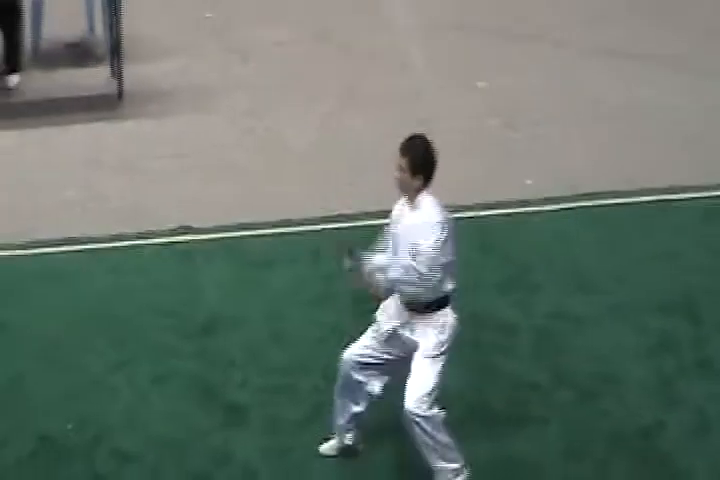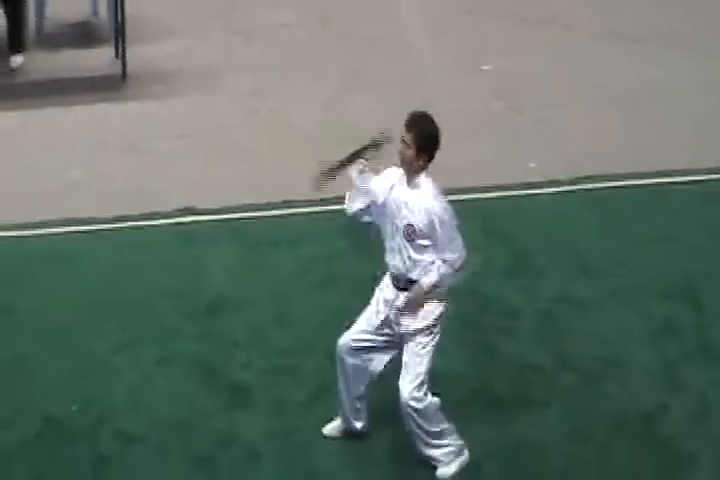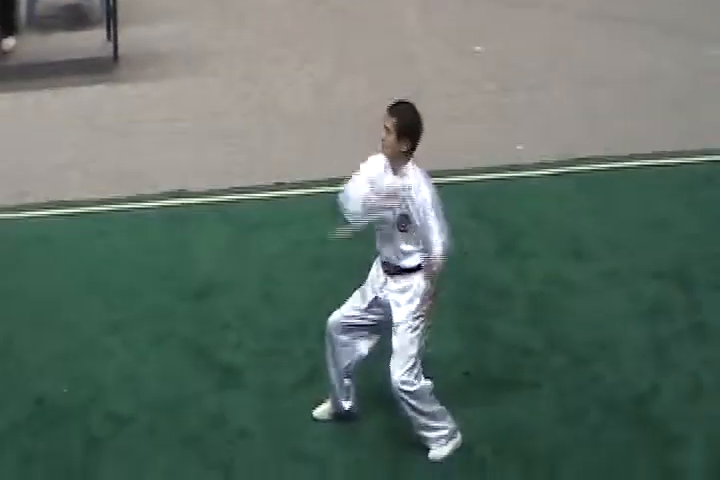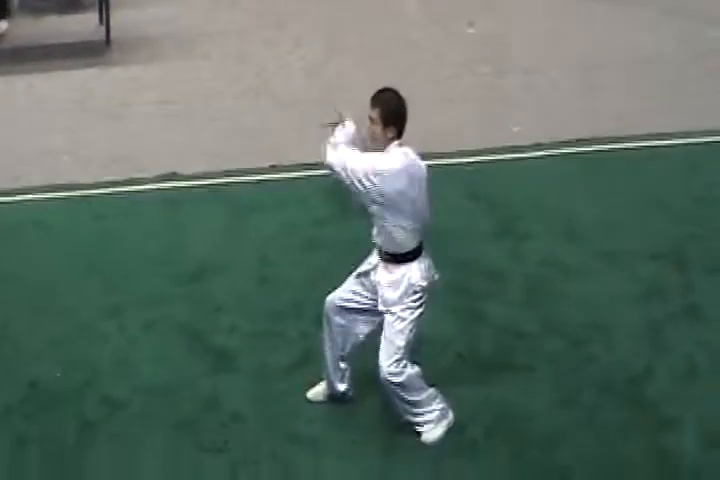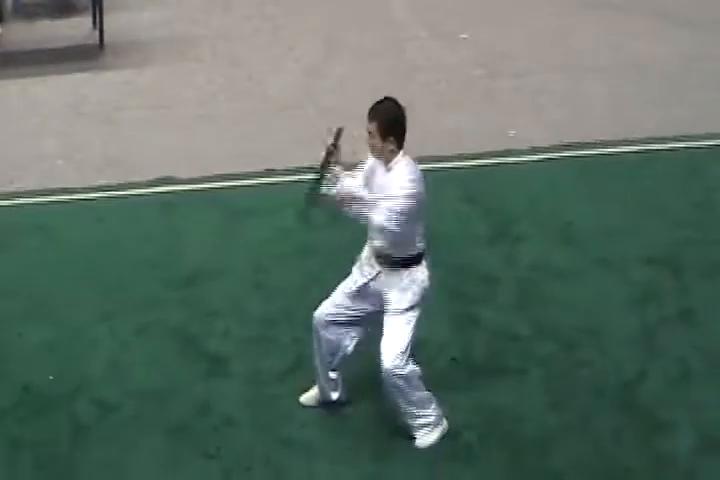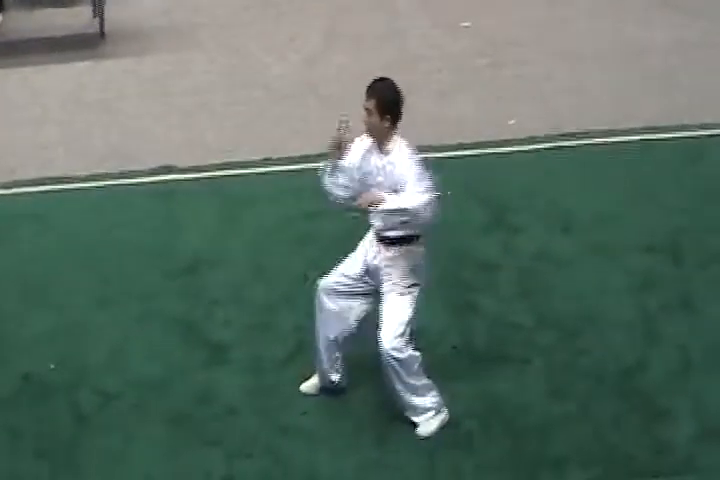
dt=0.2s
person 1, frame 1
left shoulder: (430, 219)
right shoulder: (404, 209)
left elbow: (420, 272)
right elbow: (390, 252)
left wrist: (382, 279)
right wrist: (372, 266)
left hip: (431, 322)
right hip: (401, 312)
left knee: (417, 406)
right knee: (353, 362)
right ankle: (345, 437)
person 1, frame 2
left shoulder: (433, 204)
right shoulder: (390, 180)
left elbow: (454, 257)
right elbow: (356, 207)
left wrist: (426, 289)
right wrist: (360, 177)
left hip: (420, 304)
right hip: (390, 291)
left knee: (411, 394)
right knee: (349, 348)
right ankle: (352, 420)
person 1, frame 3
left shoulder: (422, 190)
right shoulder: (376, 167)
left elbow: (438, 245)
right elbow: (352, 207)
right wrist: (375, 199)
left hip: (410, 286)
right hip: (382, 275)
left knee: (403, 377)
right knee: (339, 325)
left ankle: (444, 434)
right ankle: (341, 402)
person 1, frame 4
left shoulder: (390, 167)
right shoulder: (405, 160)
left elbow: (338, 160)
left wrist: (344, 133)
left hip: (404, 274)
right hip: (383, 262)
left knee: (392, 367)
right knee: (337, 307)
left ankle: (436, 415)
right ankle: (337, 383)
person 1, frame 5
left shoulder: (406, 178)
right shoulder: (375, 165)
left elbow: (389, 223)
right elbow: (348, 195)
left wrist: (355, 202)
right wrist: (343, 173)
left hip: (403, 277)
right hip: (373, 265)
left knee: (393, 363)
right knee: (326, 319)
left ankle: (429, 421)
right ankle: (329, 389)
person 1, frame 6
left shoulder: (405, 161)
right shoulder: (364, 146)
left elbow: (423, 209)
right elbow: (338, 193)
left wrist: (383, 201)
right wrist: (337, 160)
left hip: (403, 257)
right hip: (374, 245)
left knee: (392, 345)
right knee: (330, 290)
left ankle: (430, 409)
right ankle: (329, 374)
